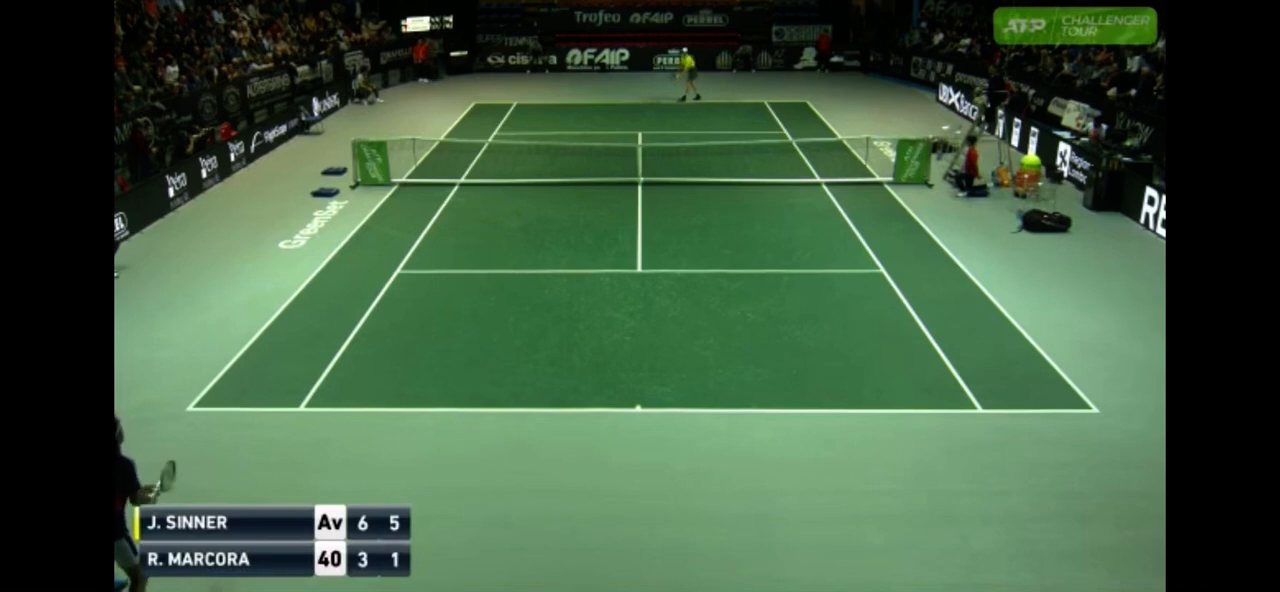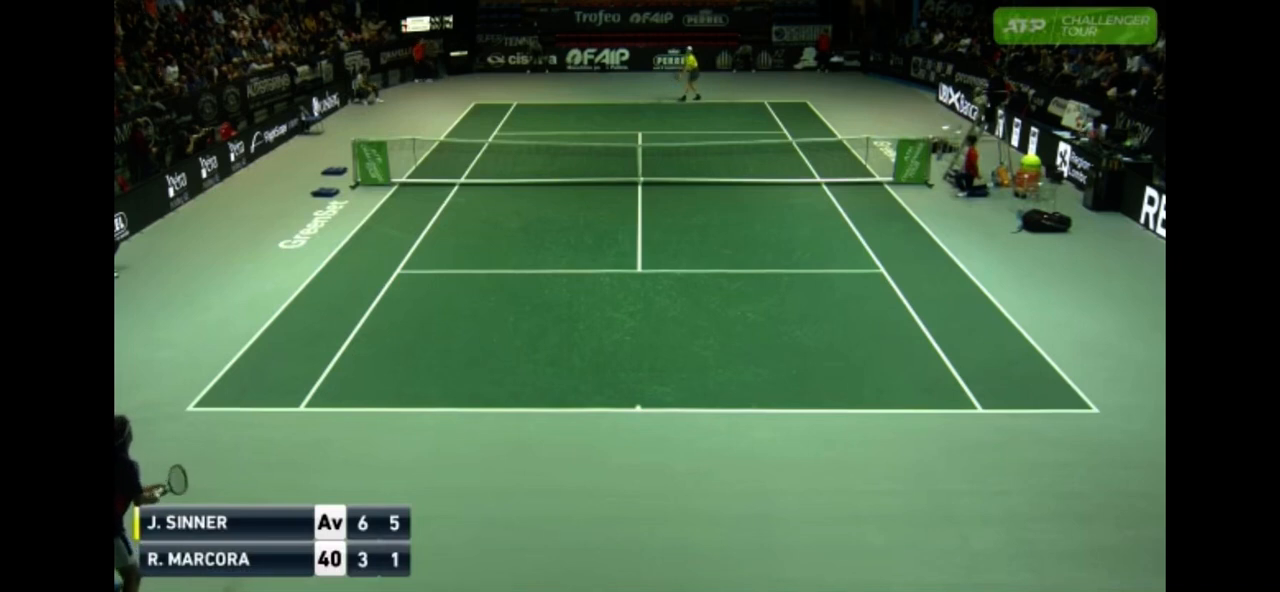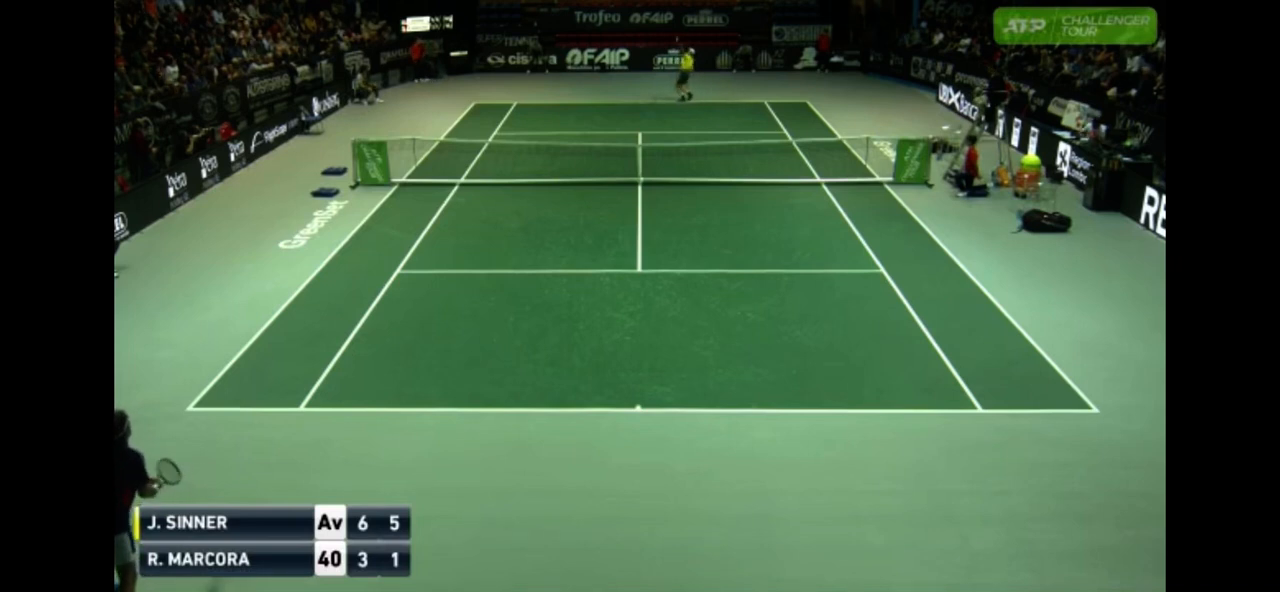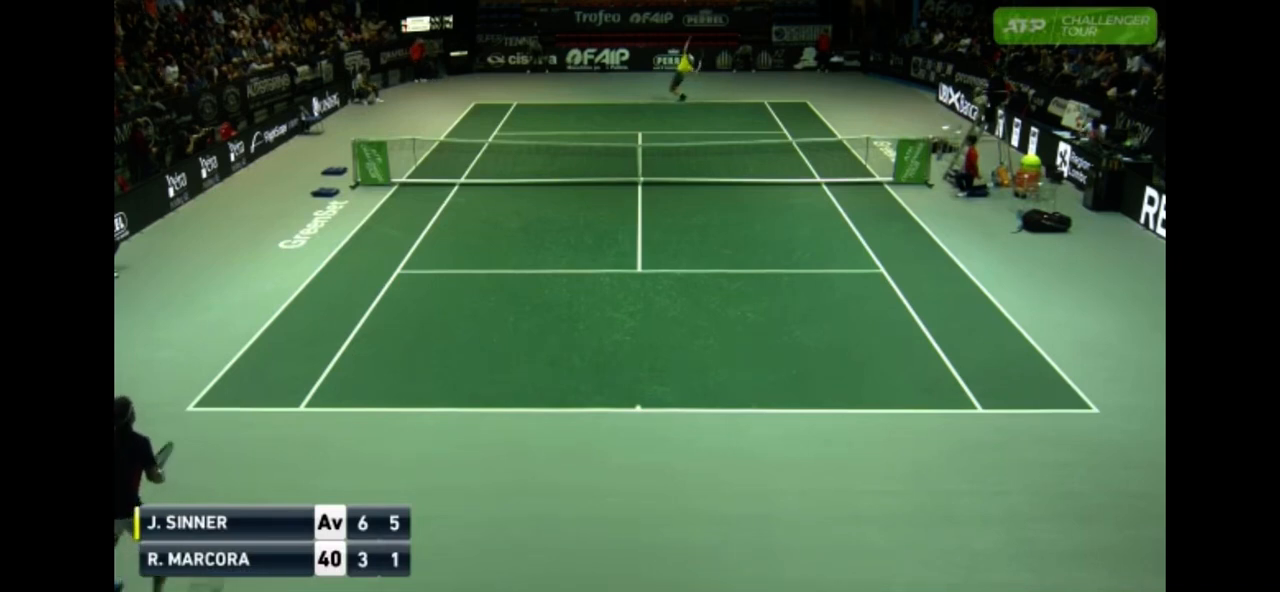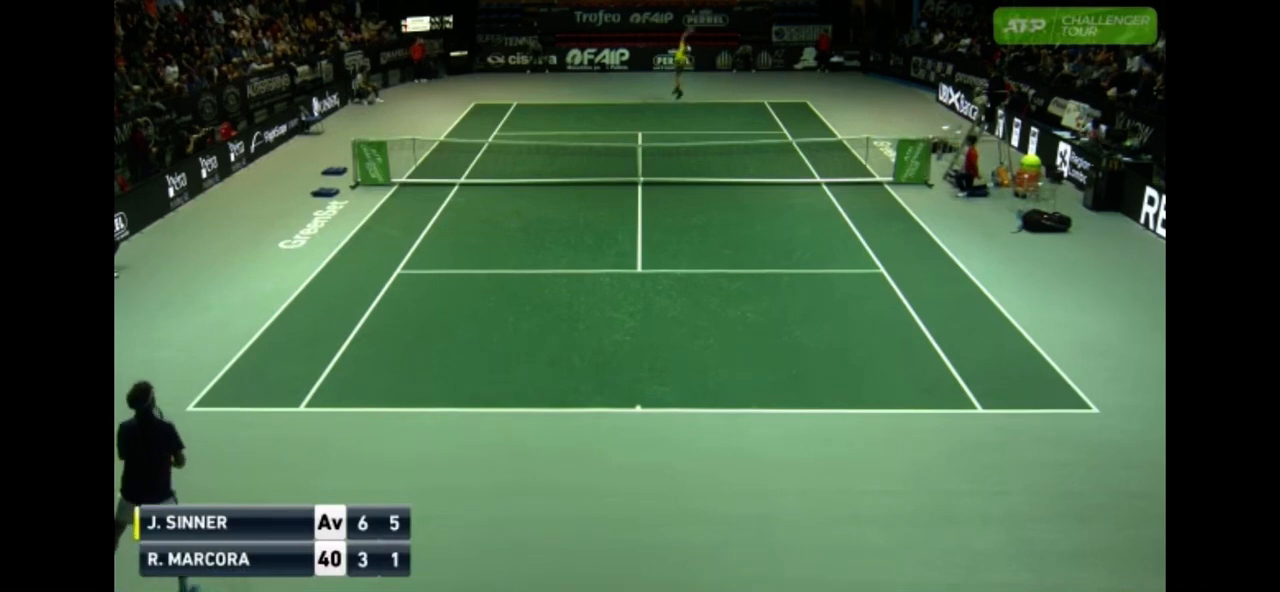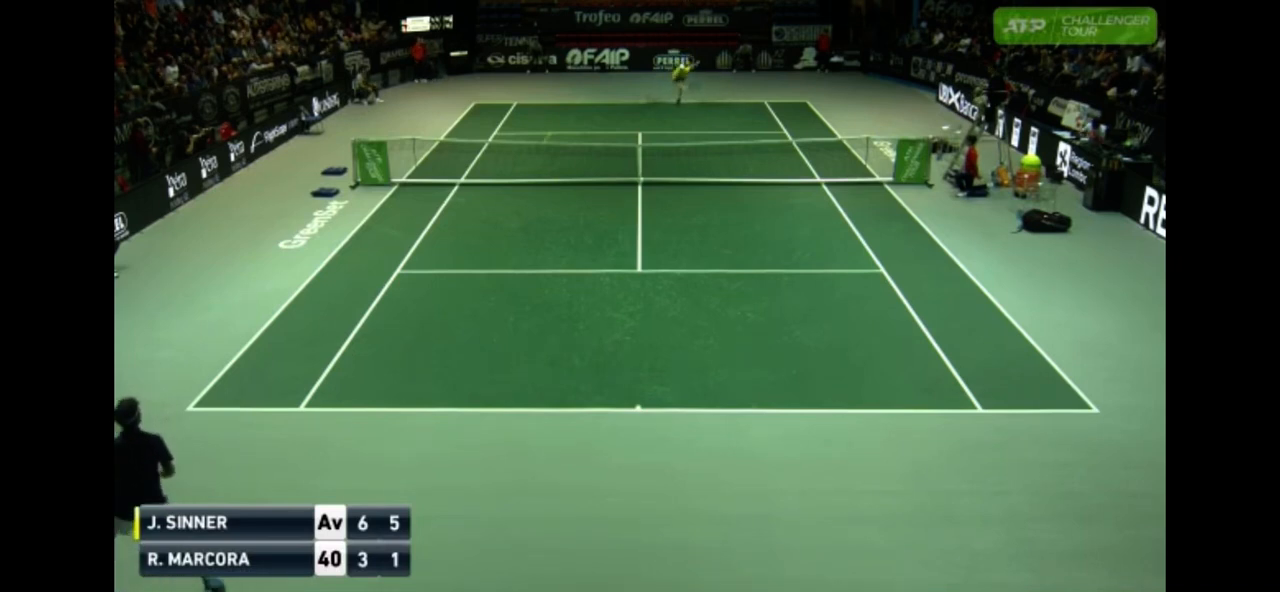
dt=0.4s
person 1, frame 1
right shoulder: (124, 464)
right elbow: (136, 499)
left wrist: (140, 490)
right wrist: (151, 496)
right hip: (116, 530)
right knee: (139, 576)
person 1, frame 2
right shoulder: (127, 465)
right elbow: (138, 501)
left wrist: (145, 490)
right wrist: (156, 496)
right hip: (113, 529)
right knee: (132, 576)
person 1, frame 3
right shoulder: (133, 457)
right elbow: (144, 492)
left wrist: (147, 482)
right wrist: (156, 486)
right hip: (118, 524)
right knee: (129, 574)
person 1, frame 4
right shoulder: (140, 442)
right elbow: (153, 477)
right wrist: (160, 473)
left hip: (113, 506)
right hip: (129, 508)
left knee: (114, 538)
person 1, frame 5
left shoulder: (125, 428)
right shoulder: (165, 428)
left elbow: (123, 456)
right elbow: (181, 462)
left hip: (131, 494)
right hip: (160, 495)
left knee: (116, 531)
person 1, frame 6
left shoulder: (116, 445)
right shoulder: (154, 441)
left elbow: (116, 477)
right elbow: (170, 471)
left hip: (124, 508)
right hip: (154, 504)
